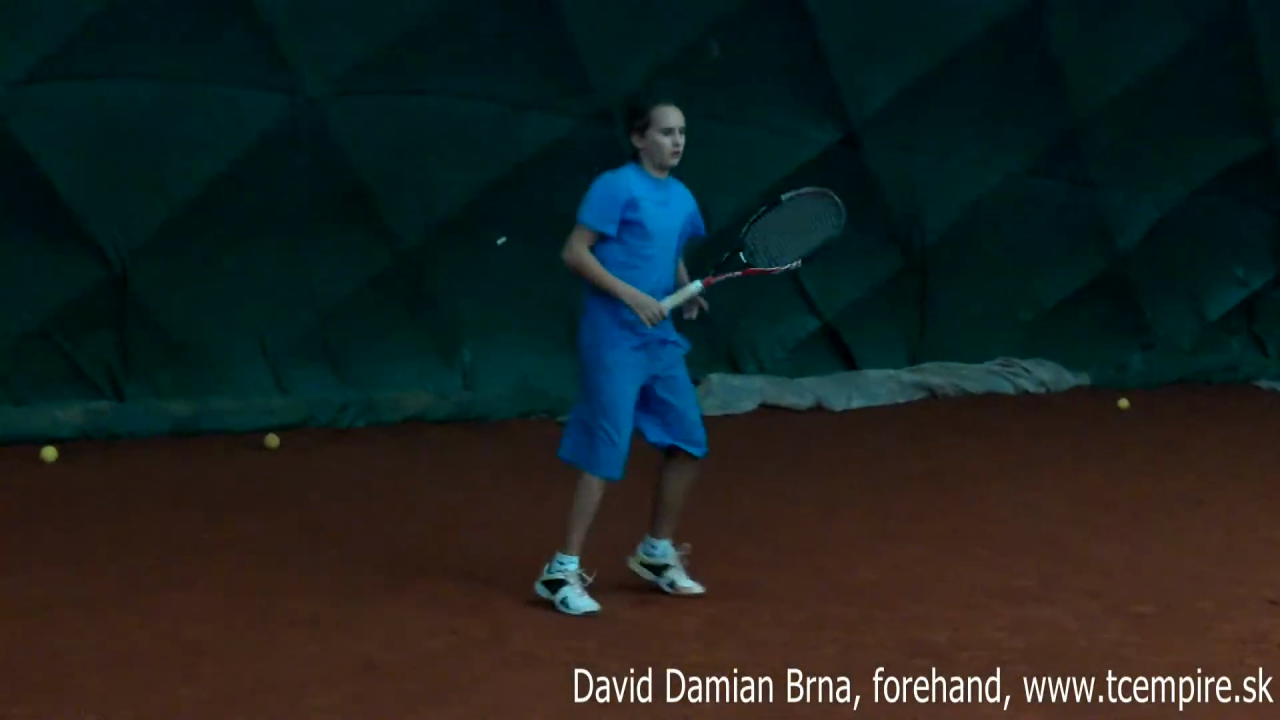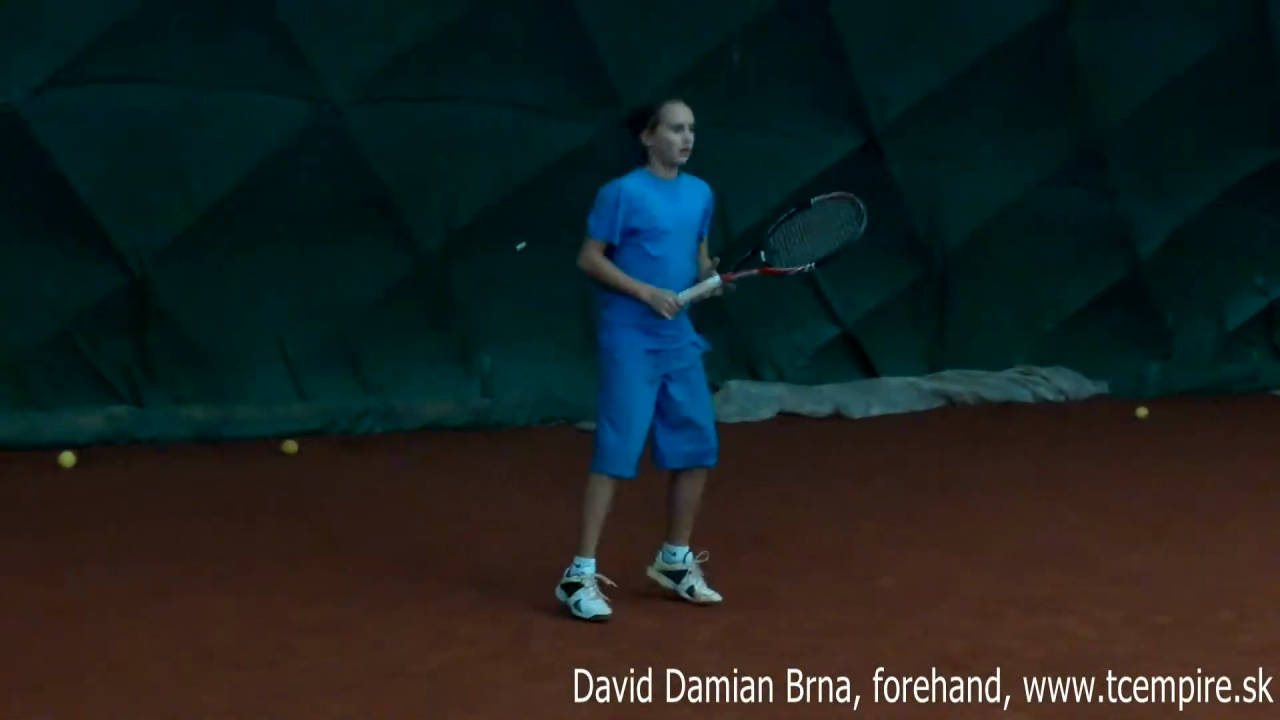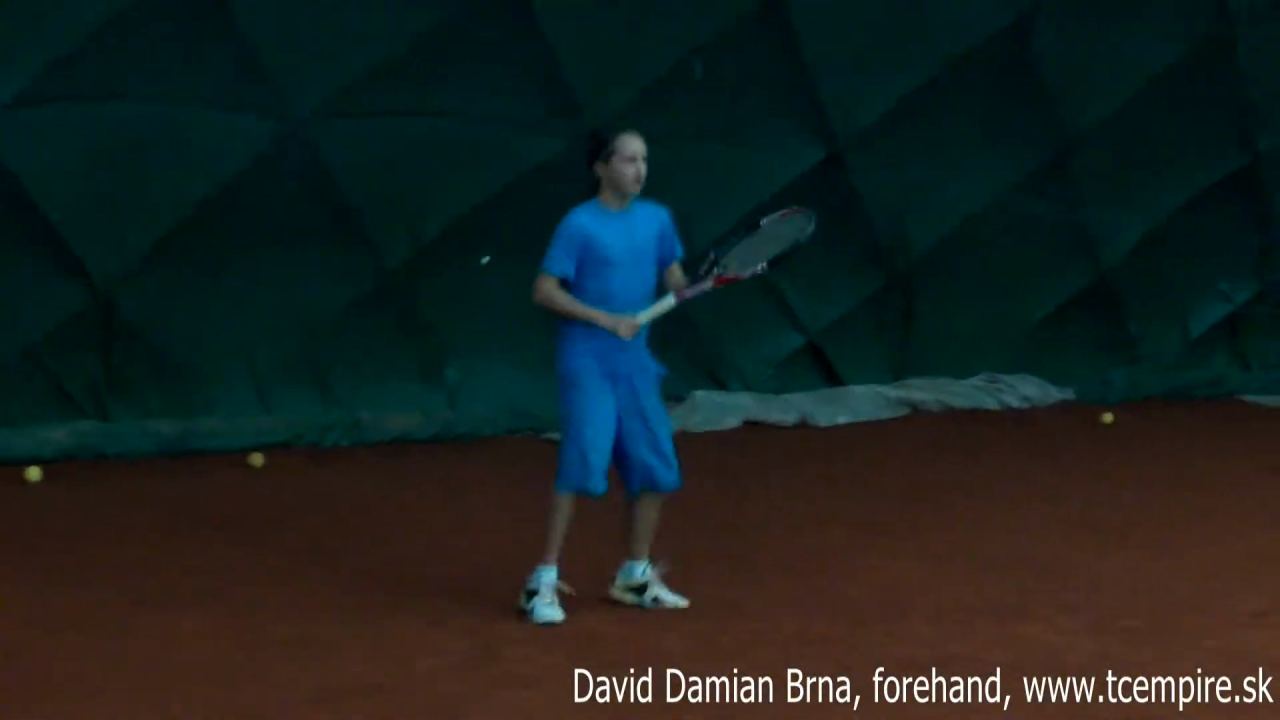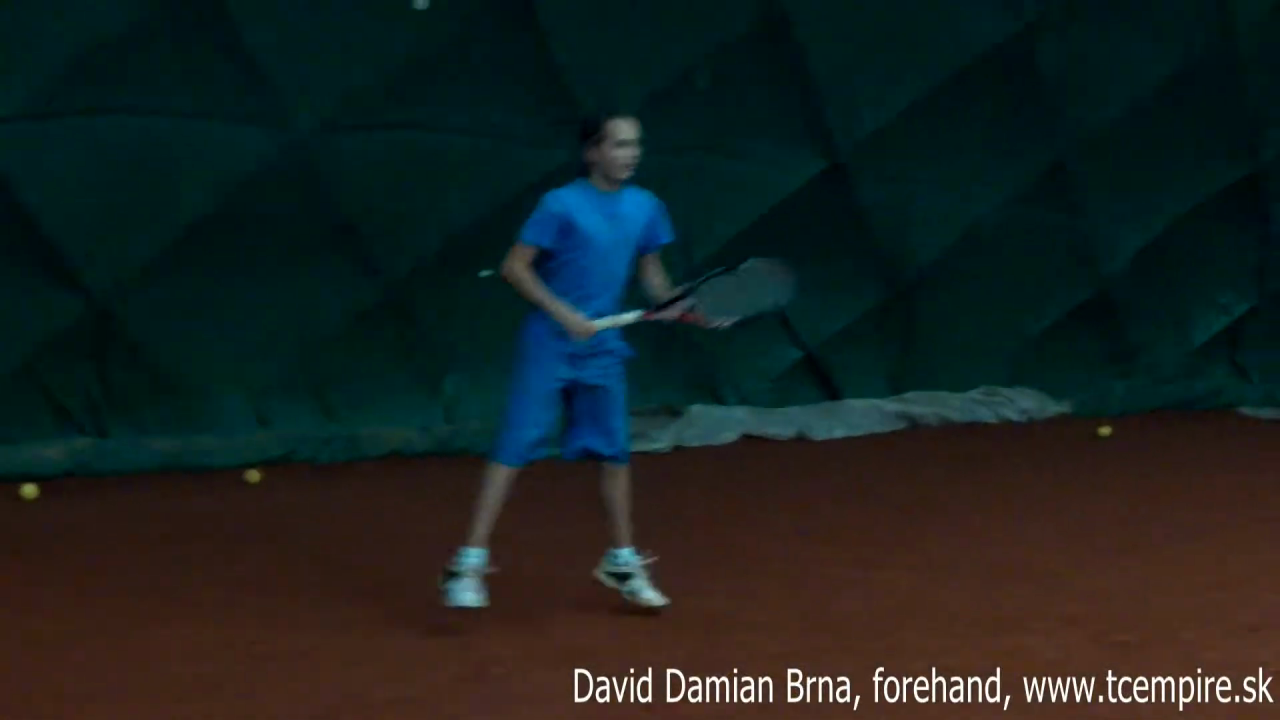
dt=0.2s
person 1, frame 1
left shoulder: (683, 198)
right shoulder: (615, 185)
right elbow: (573, 254)
left wrist: (688, 292)
right wrist: (629, 296)
left hip: (661, 339)
right hip: (612, 339)
left knee: (687, 443)
right knee: (604, 452)
left ankle: (655, 553)
right ankle: (562, 569)
person 1, frame 2
left shoulder: (700, 193)
right shoulder: (622, 191)
right elbow: (588, 258)
left wrist: (710, 276)
right wrist: (646, 291)
left hip: (679, 339)
right hip: (627, 339)
left knee: (698, 448)
right knee: (617, 452)
left ankle: (674, 561)
right ankle: (582, 573)
person 1, frame 3
left shoulder: (658, 220)
right shoulder: (578, 225)
left elbow: (672, 279)
right elbow: (544, 291)
left wrist: (694, 289)
right wrist: (603, 321)
left hip: (635, 363)
right hip: (584, 363)
left knee: (658, 472)
right knee: (582, 470)
left ankle: (636, 573)
right ankle: (542, 580)
person 1, frame 4
left shoulder: (646, 208)
right shoulder: (561, 205)
left elbow: (649, 267)
right elbow: (514, 267)
left wrist: (669, 299)
right wrist: (564, 315)
left hip: (604, 344)
right hip: (549, 341)
left knee: (611, 450)
right knee: (515, 445)
left ankle: (620, 562)
right ankle: (470, 560)
